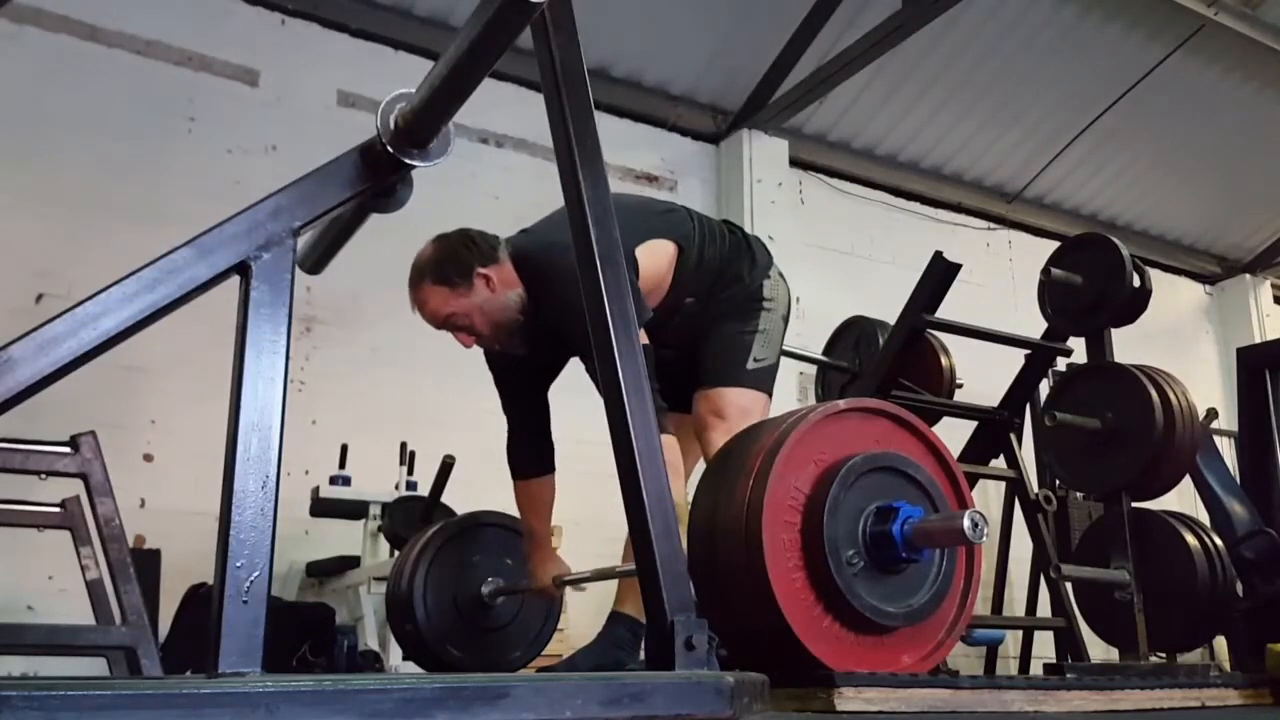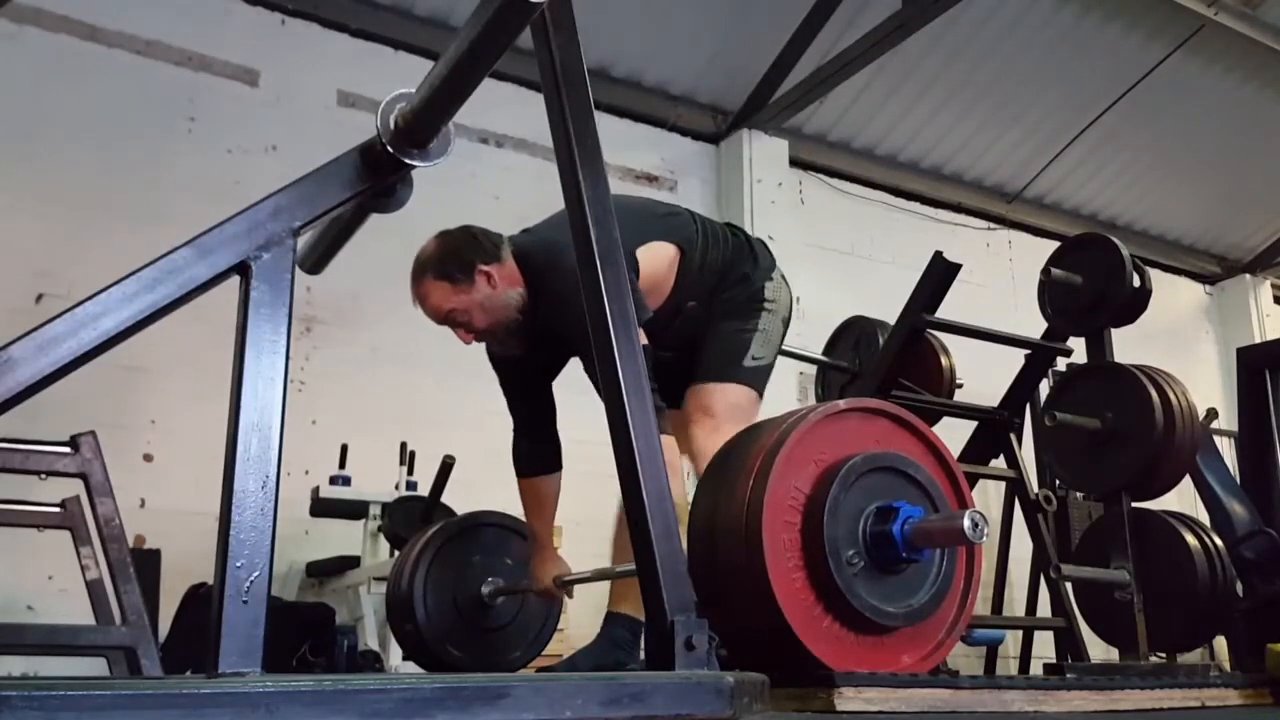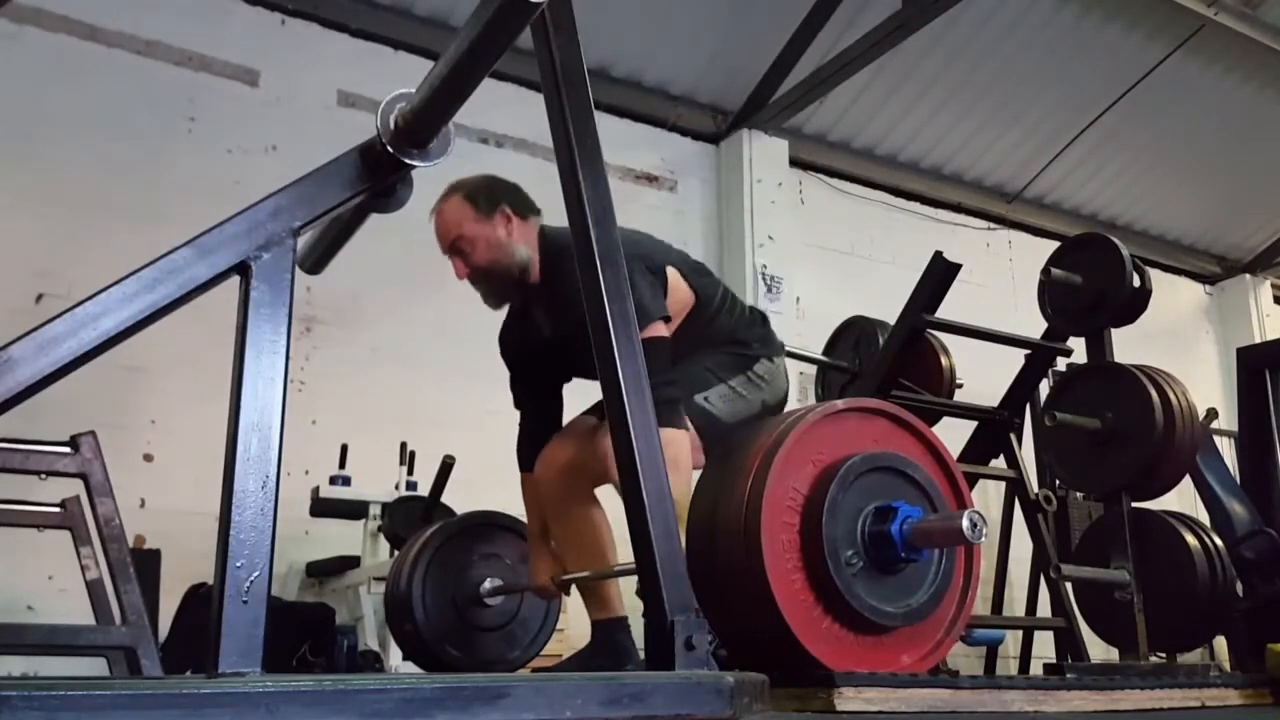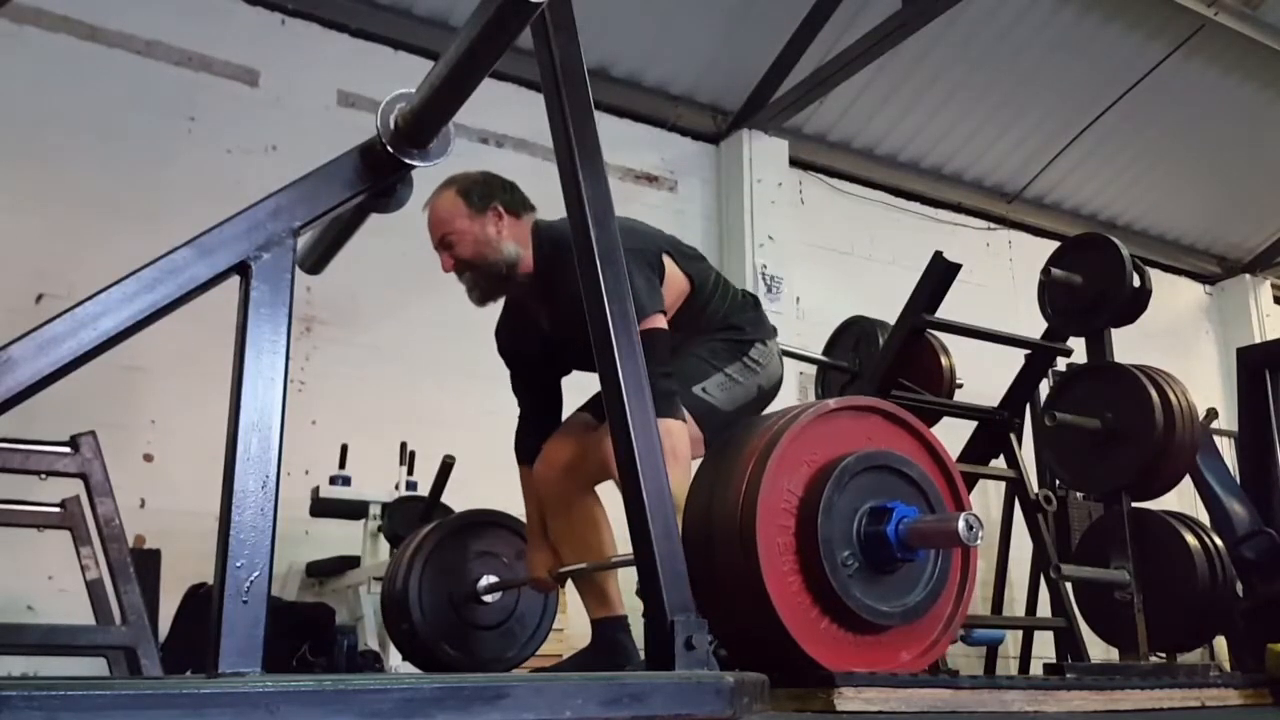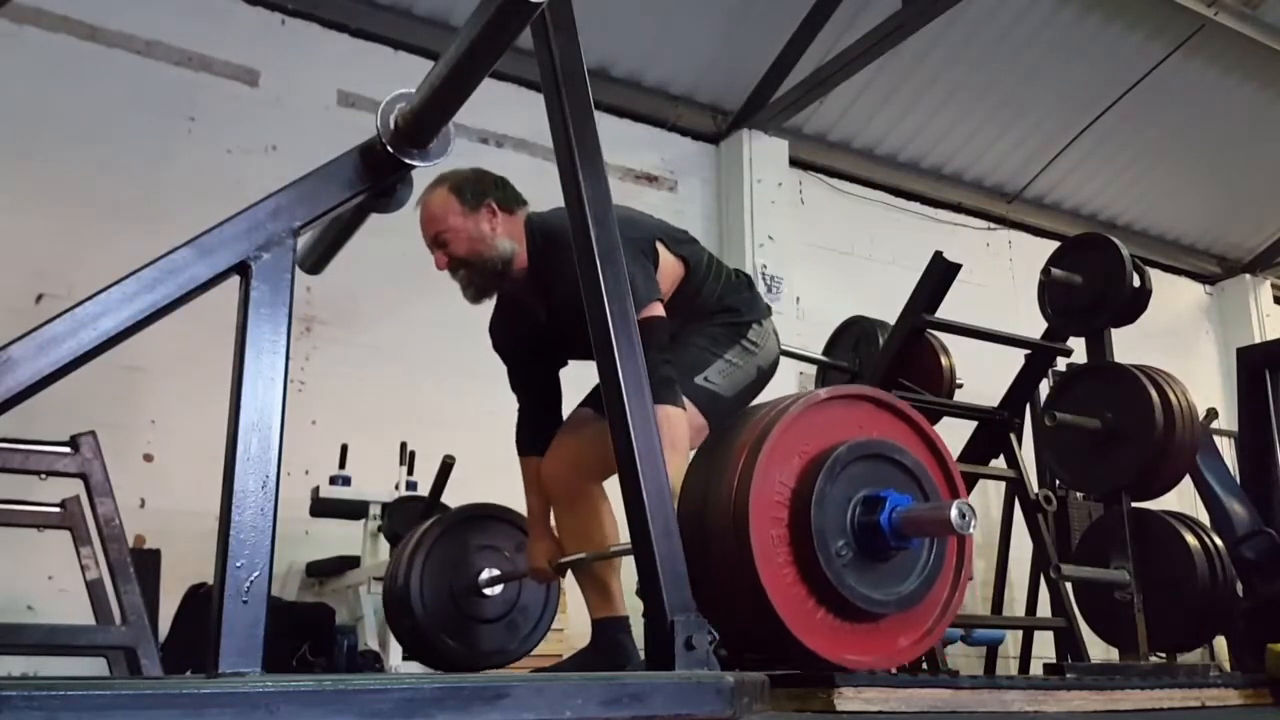
dt=0.4s
person 1, frame 1
left shoulder: (572, 275)
right shoulder: (512, 330)
right elbow: (528, 439)
right wrist: (539, 551)
left hip: (739, 294)
right hip: (675, 323)
left knee: (726, 449)
right ankle: (620, 640)
person 1, frame 2
left shoulder: (572, 277)
right shoulder: (512, 328)
right elbow: (534, 436)
right wrist: (542, 550)
left hip: (741, 294)
right hip: (677, 324)
left knee: (712, 440)
right ankle: (620, 637)
person 1, frame 3
right shoulder: (525, 328)
left elbow: (658, 401)
right elbow: (537, 432)
right wrist: (539, 548)
left hip: (742, 365)
right hip: (683, 369)
right knee: (558, 467)
right ankle: (612, 641)
person 1, frame 4
right shoulder: (521, 322)
left elbow: (656, 391)
right elbow: (536, 426)
right wrist: (537, 541)
left hip: (734, 348)
right knee: (556, 467)
right ankle: (611, 641)
person 1, frame 5
right shoulder: (515, 316)
left elbow: (654, 375)
right elbow: (537, 420)
right wrist: (538, 531)
left hip: (730, 330)
right hip: (660, 344)
right knee: (565, 465)
right ankle: (611, 641)
